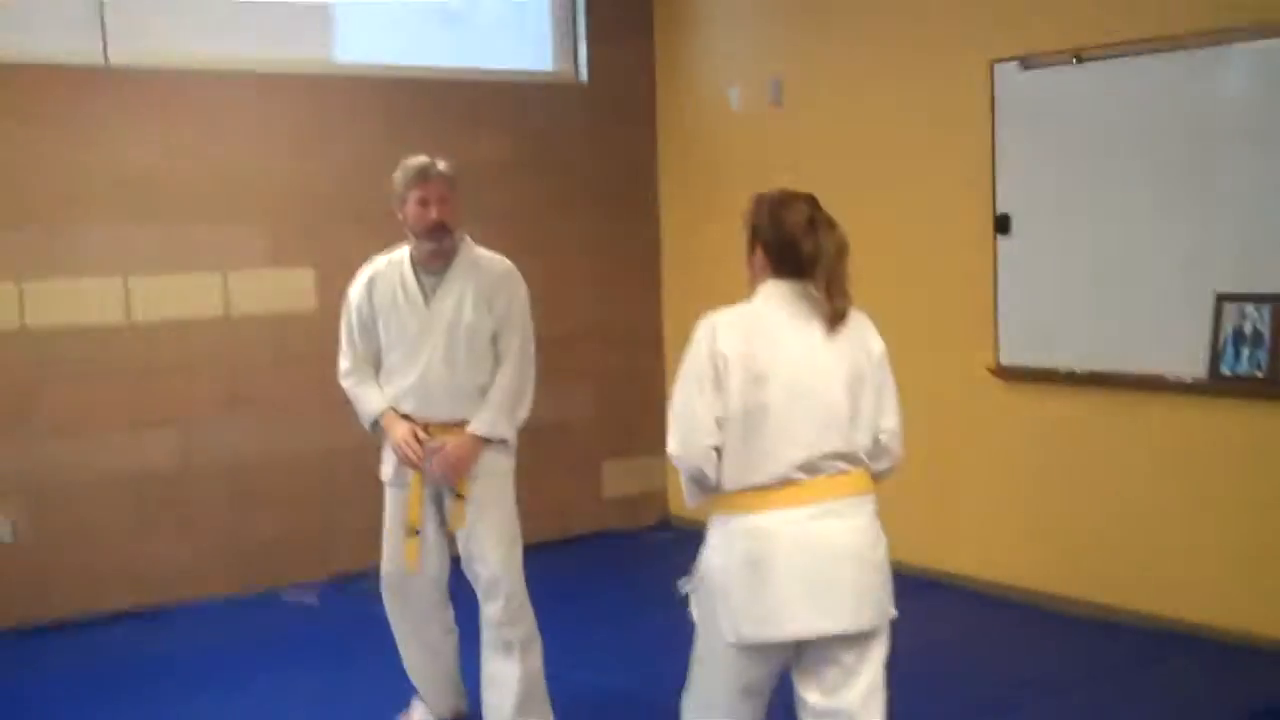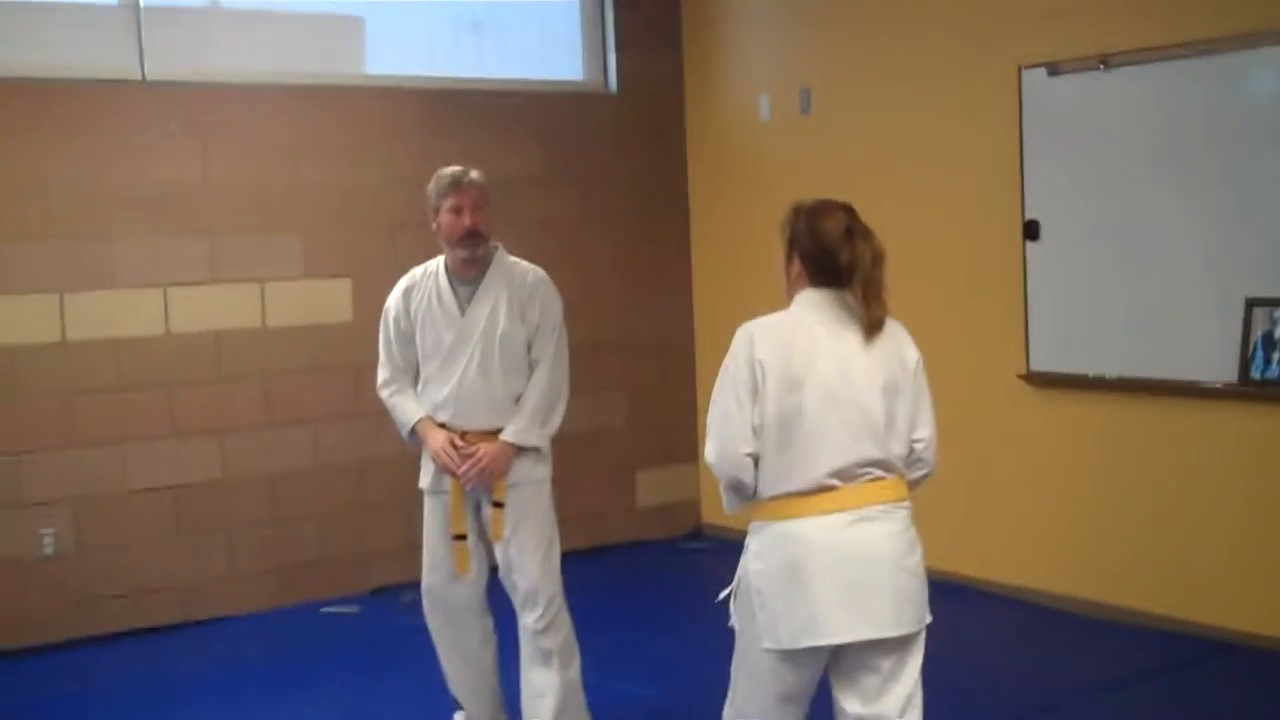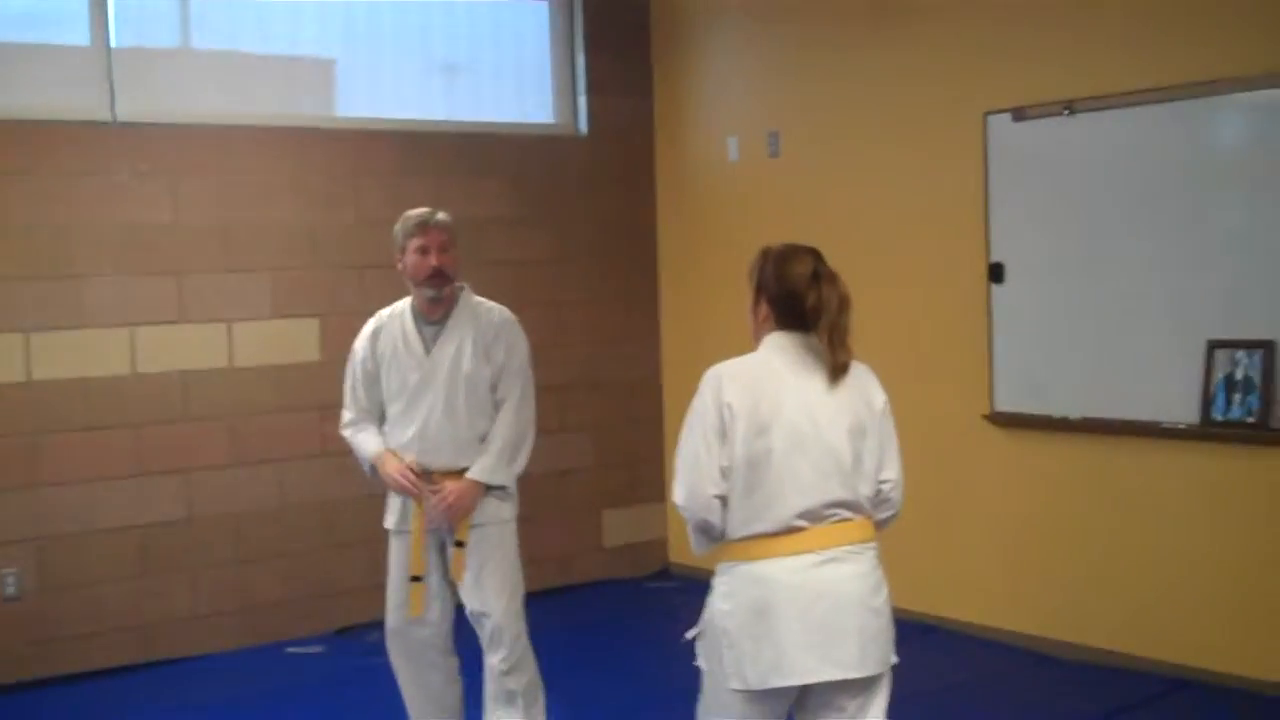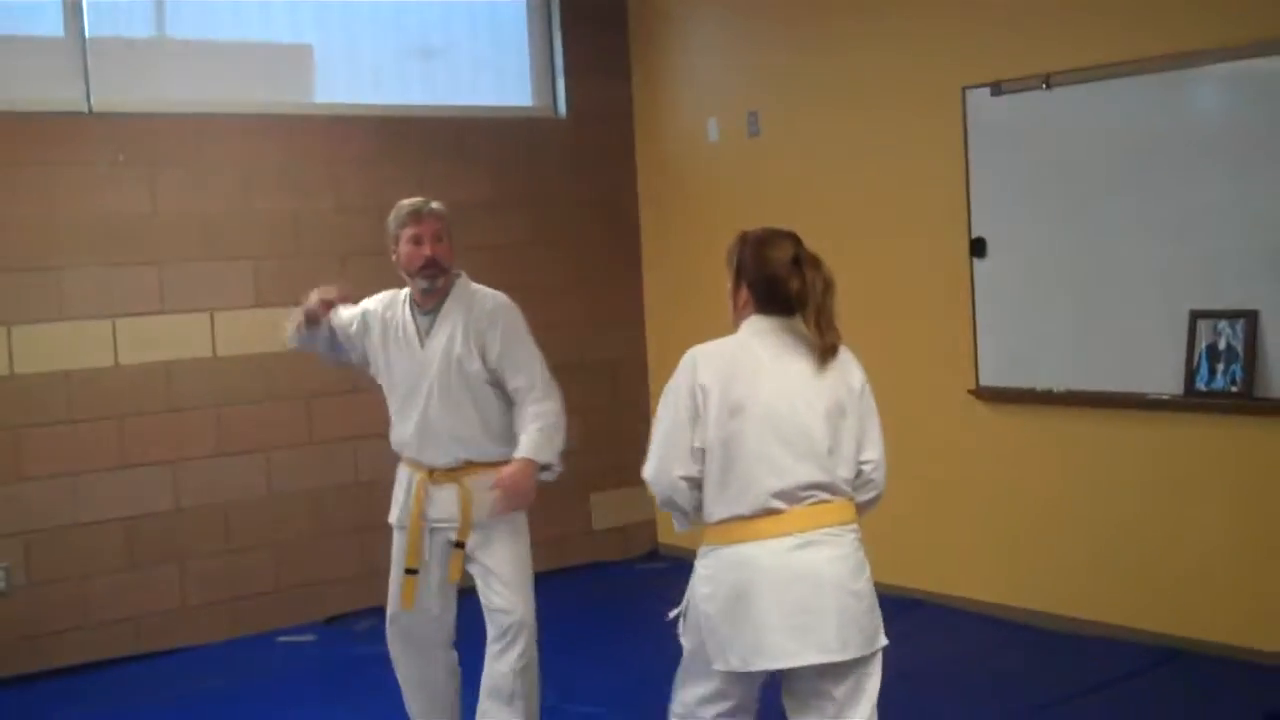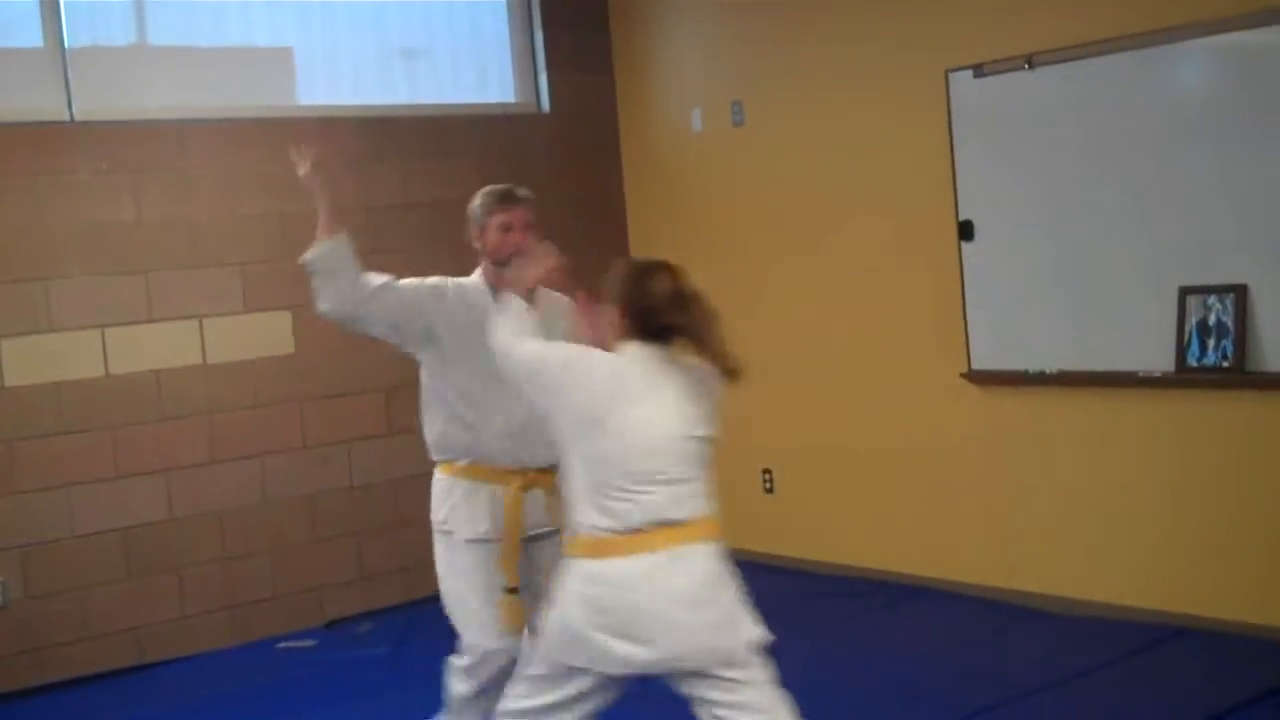
dt=0.4s
person 1, frame 1
left shoulder: (497, 275)
right shoulder: (374, 281)
left elbow: (516, 369)
right elbow: (355, 368)
left wrist: (475, 437)
right wrist: (390, 422)
left hip: (478, 448)
right hip: (409, 450)
left knee: (498, 579)
right knee: (406, 579)
person 1, frame 2
left shoulder: (530, 285)
right shoulder: (410, 292)
left elbow: (549, 378)
right elbow: (393, 379)
left wrist: (508, 445)
right wrist: (428, 430)
left hip: (515, 458)
right hip: (445, 460)
left knee: (537, 590)
right knee: (447, 590)
person 1, frame 3
left shoulder: (496, 324)
right shoulder: (379, 333)
left elbow: (516, 417)
right elbow: (357, 418)
left wrist: (476, 483)
right wrist: (383, 460)
left hip: (481, 497)
right hip: (411, 499)
left knee: (500, 628)
right knee: (411, 630)
person 1, frame 4
left shoulder: (492, 311)
right shoulder: (377, 315)
left elbow: (538, 396)
right elbow: (320, 340)
left wrist: (530, 461)
right wrist: (313, 315)
left hip: (489, 491)
right hip: (418, 491)
left knee: (511, 618)
right knee: (413, 623)
person 1, frame 5
left shoulder: (560, 312)
right shoulder: (436, 301)
right elbow: (347, 296)
right wrist: (324, 204)
left hip: (543, 500)
right hip: (471, 502)
right knee: (490, 647)
person 2, frame 1
left shoulder: (723, 331)
right shoulder: (859, 331)
left elbow: (694, 453)
right elbow: (886, 446)
left hip: (756, 546)
right hip: (846, 540)
person 2, frame 2
left shoulder: (760, 339)
right shoulder: (895, 339)
left elbow: (731, 458)
right elbow: (920, 453)
left hip: (794, 552)
right hip: (883, 546)
person 2, frame 3
left shoulder: (728, 381)
right shoulder: (862, 383)
left elbow: (698, 500)
right elbow: (886, 495)
left hip: (760, 594)
right hip: (849, 585)
person 2, frame 4
left shoulder: (705, 364)
right shoulder: (841, 364)
left elbow: (669, 480)
right elbow: (870, 477)
left hip: (741, 571)
right hip: (831, 563)
person 2, frame 5
left shoulder: (581, 374)
right shoulder: (700, 381)
left elbow: (511, 339)
left wrist: (518, 287)
right wrist: (604, 345)
left hip: (604, 584)
right hip: (690, 577)
